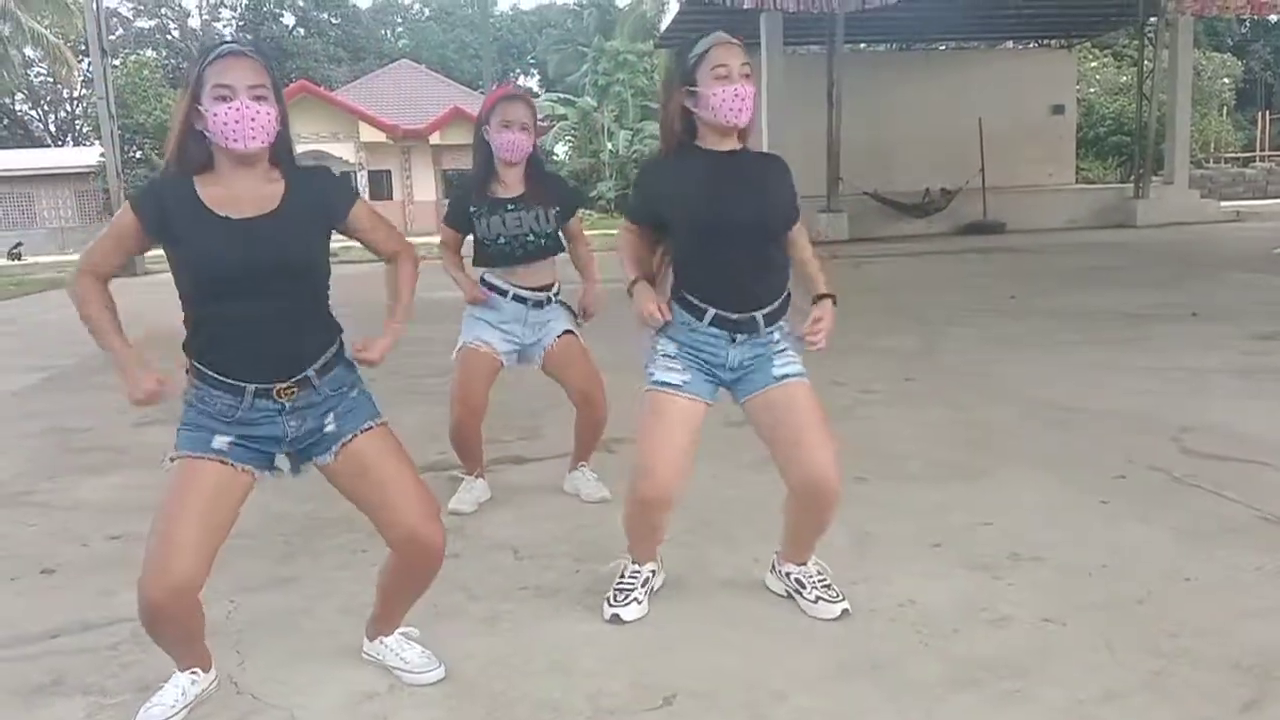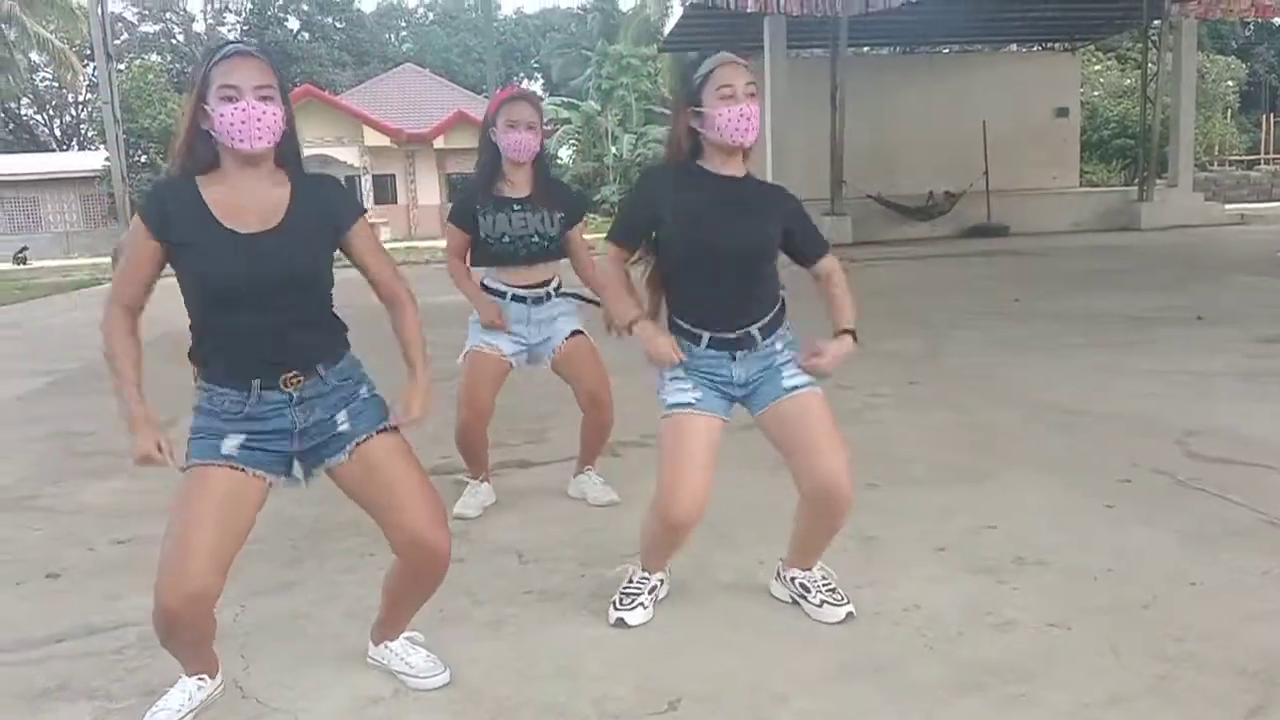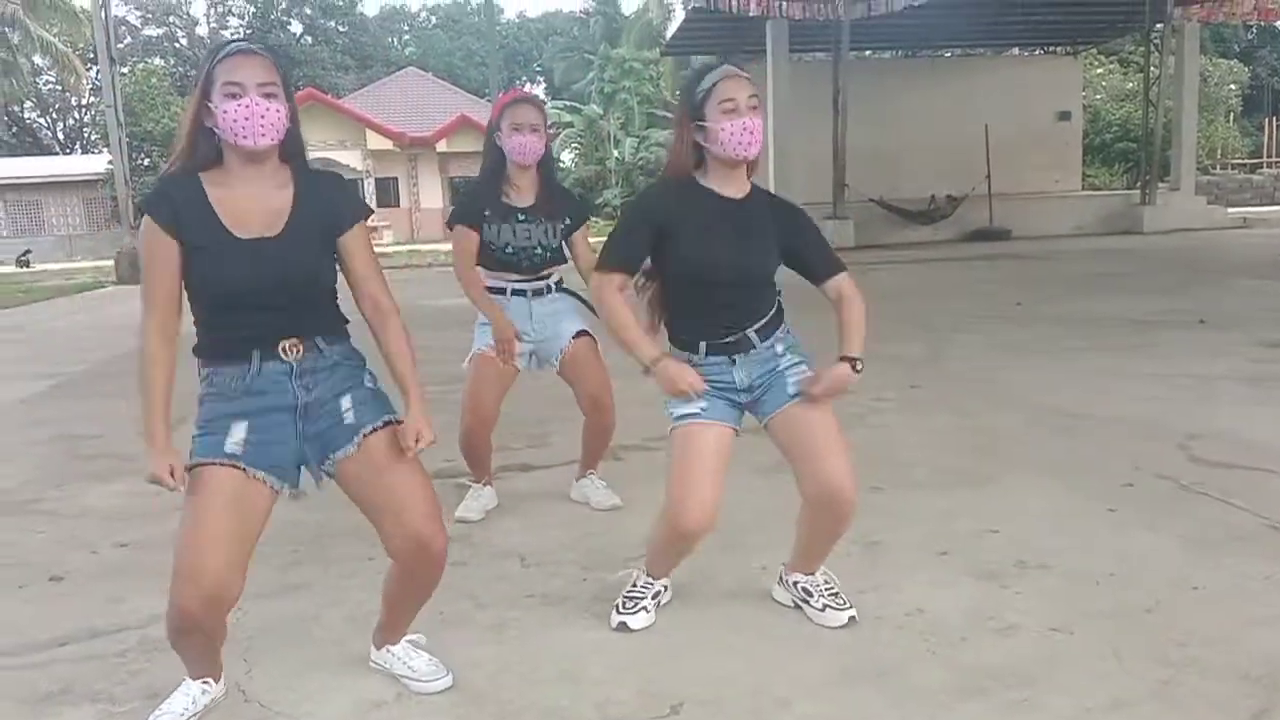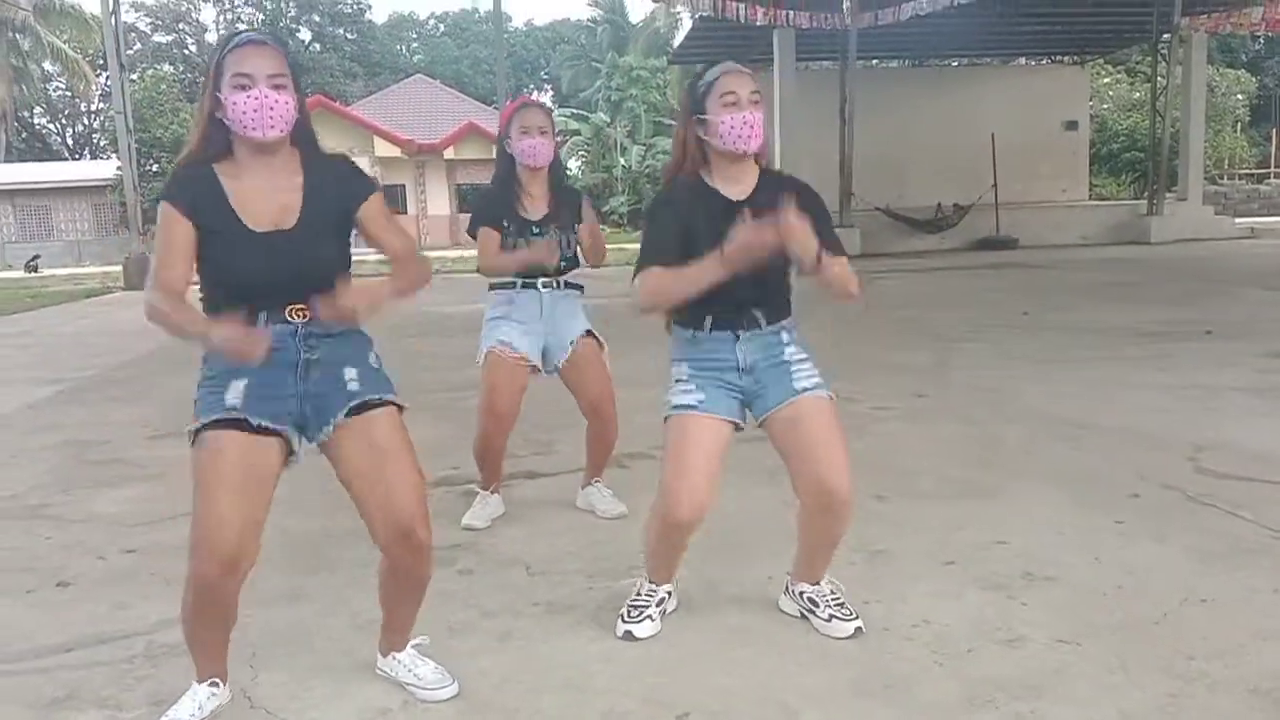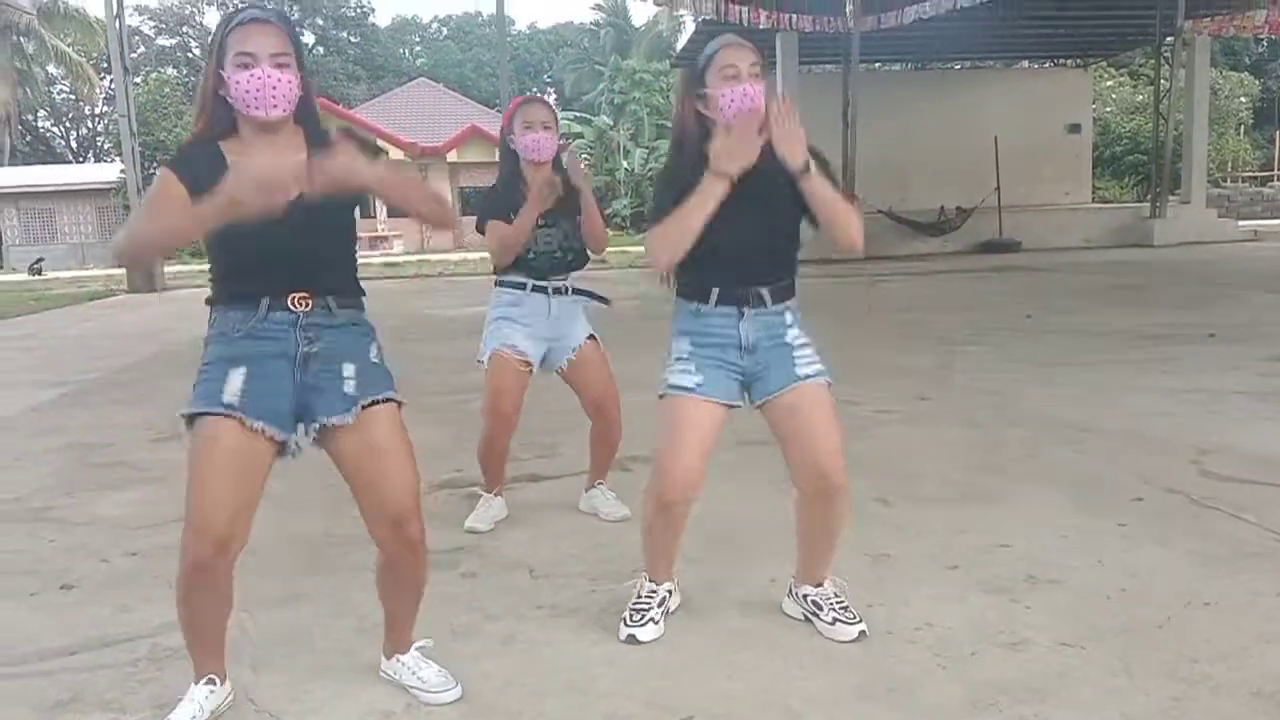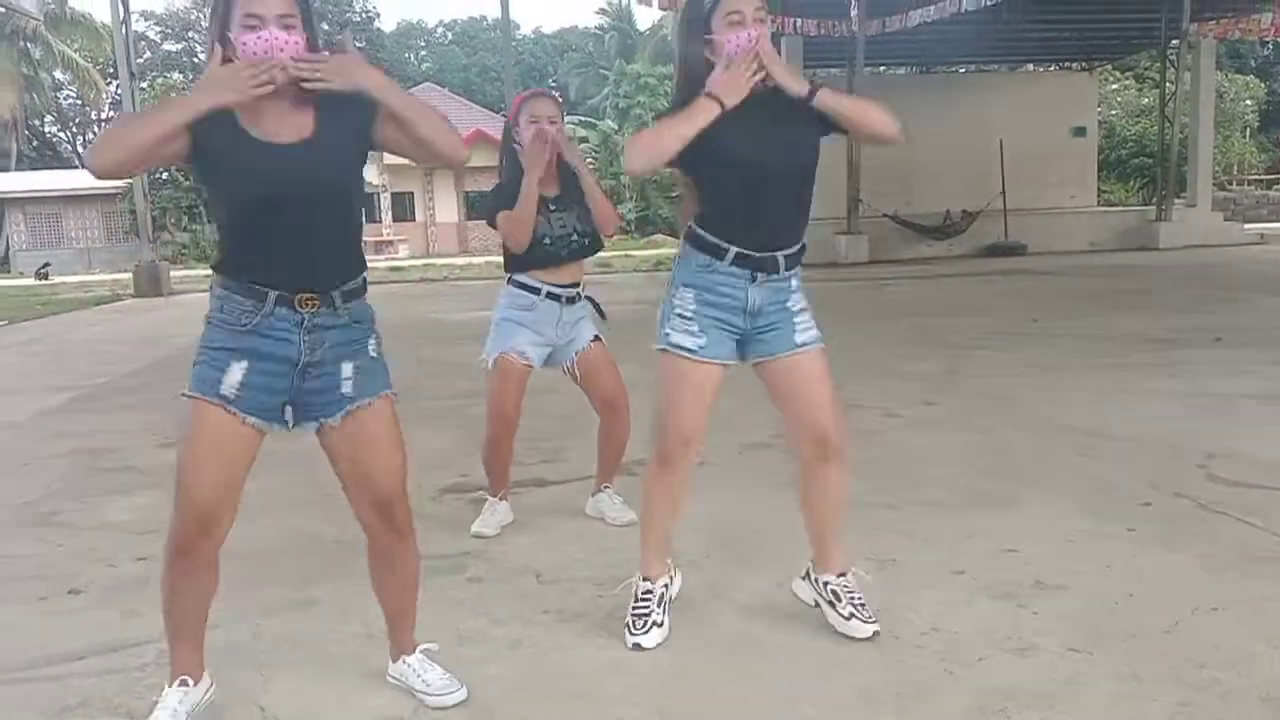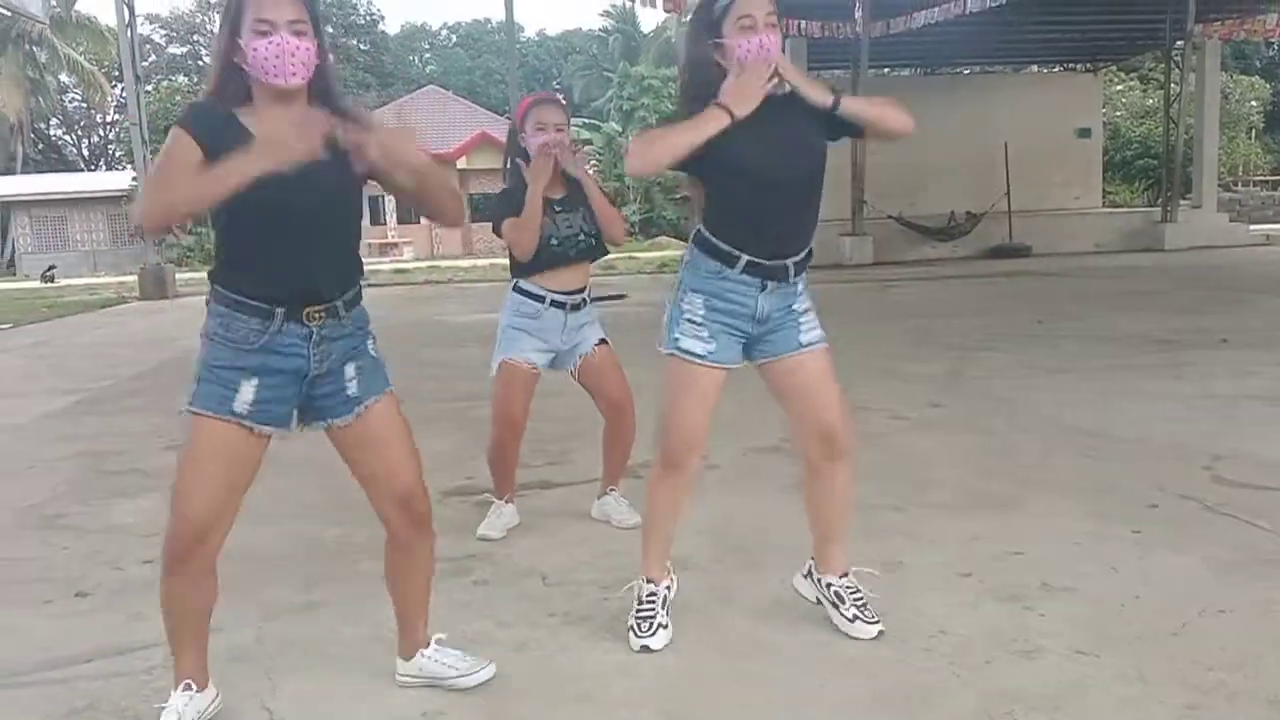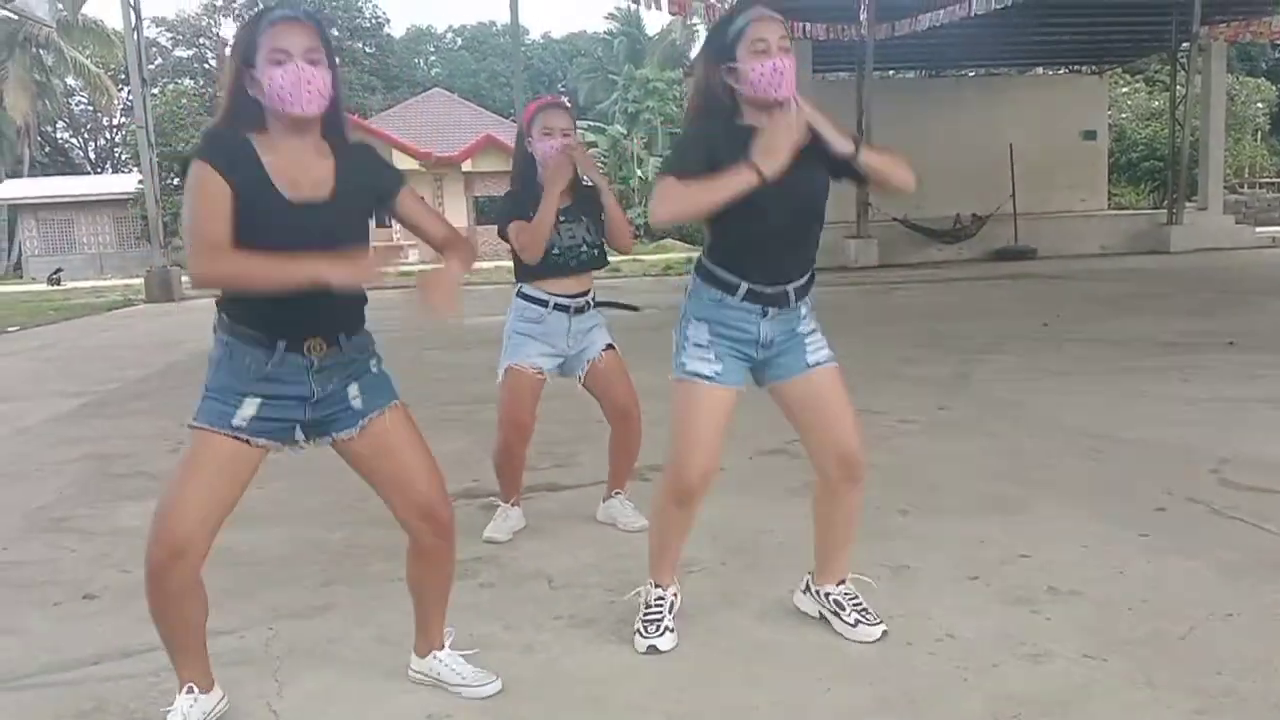
dt=0.1s
person 1, frame 1
left shoulder: (318, 188)
right shoulder: (166, 199)
left elbow: (401, 253)
right elbow: (87, 278)
left wrist: (391, 331)
right wrist: (128, 363)
left hip: (328, 394)
right hip: (223, 410)
left knee: (424, 539)
right knee: (163, 593)
left ankle: (383, 633)
person 1, frame 2
left shoulder: (324, 196)
right shoulder: (169, 204)
left elbow: (393, 287)
right elbow: (121, 313)
left wrist: (418, 374)
right wrist: (137, 415)
left hip: (334, 391)
right hip: (233, 410)
left knee: (430, 544)
right knee: (181, 598)
left ankle: (389, 638)
person 1, frame 3
left shoulder: (328, 194)
right shoulder: (176, 201)
left elbow: (380, 304)
right elbow: (158, 326)
left wrist: (415, 402)
right wrist: (157, 438)
left hip: (336, 379)
right hip: (239, 396)
left knee: (425, 544)
right knee: (197, 599)
left ankle: (390, 641)
person 1, frame 4
left shoulder: (337, 177)
right shoulder: (194, 186)
left elbow: (413, 265)
right elbow: (162, 298)
left wrist: (375, 289)
right wrist: (212, 331)
left hip: (339, 351)
right hip: (245, 365)
left knee: (408, 532)
right knee: (218, 560)
left ankle: (397, 649)
person 1, frame 5
left shoulder: (338, 155)
right shoulder: (197, 162)
left elbow: (439, 212)
right elbow: (136, 245)
left wrist: (371, 174)
right wrist: (224, 203)
left hip: (341, 338)
right hip: (246, 346)
left knee: (401, 525)
right knee: (209, 543)
left ankle: (401, 652)
person 1, frame 6
left shoulder: (347, 111)
right shoulder: (208, 120)
left elbow: (452, 148)
right elbow: (105, 159)
left wrist: (377, 86)
right wrist: (211, 96)
left hip: (340, 329)
right hip: (242, 332)
left knee: (389, 510)
right knee: (198, 523)
left ankle: (405, 655)
person 1, frame 7
left shoulder: (348, 127)
right shoulder: (211, 124)
left elbow: (447, 209)
right elbow: (153, 216)
left wrist: (405, 159)
right wrist: (259, 158)
left hip: (342, 338)
right hip: (249, 342)
left knee: (409, 505)
right knee: (190, 535)
left ankle: (417, 652)
person 1, frame 8
left shoulder: (363, 164)
right shoulder: (223, 154)
left elbow: (453, 244)
right elbow: (204, 263)
left wrist: (449, 275)
right wrist: (326, 266)
left hip: (346, 367)
right hip: (254, 376)
left knee: (431, 513)
right knee: (172, 549)
left ankle: (431, 652)
person 2, frame 1
left shoulder: (772, 171)
right shoulder: (666, 172)
left elbow: (793, 237)
right elbow: (634, 233)
left wrist: (823, 297)
right wrist: (638, 285)
left hip: (767, 343)
right hip: (689, 341)
left knee: (820, 481)
right knee: (653, 487)
left ankle: (793, 565)
right ankle: (642, 565)
person 2, frame 2
left shoulder: (775, 200)
right shoulder: (662, 186)
left elbow: (830, 271)
right elbow: (613, 262)
left wrist: (844, 335)
right wrist: (638, 326)
left hip: (772, 355)
right hip: (696, 364)
left knee: (833, 486)
right knee: (681, 507)
left ankle: (799, 571)
right ankle: (649, 572)
person 2, frame 3
left shoulder: (779, 214)
right shoulder: (662, 203)
left elbow: (844, 290)
right elbow: (606, 285)
left wrist: (849, 360)
right wrist: (655, 362)
left hip: (774, 359)
right hip: (700, 373)
left knee: (837, 492)
right knee: (690, 517)
left ankle: (801, 576)
right ankle: (652, 578)
person 2, frame 4
left shoulder: (790, 200)
right shoulder: (679, 200)
left elbow: (848, 286)
right elbow: (647, 294)
left wrist: (809, 253)
right wrist: (724, 261)
left hip: (776, 348)
right hip: (703, 356)
left knee: (832, 489)
right knee: (683, 508)
left ankle: (807, 584)
right ankle: (655, 587)
person 2, frame 5
left shoulder: (794, 162)
right shoulder: (687, 168)
left elbow: (851, 239)
right elbow: (659, 253)
left wrist: (800, 164)
right wrist: (720, 173)
left hip: (778, 329)
right hip: (703, 334)
left knee: (827, 474)
right knee: (674, 484)
left ankle: (811, 587)
right ankle: (657, 584)
person 2, frame 6
left shoulder: (795, 105)
right shoulder: (699, 108)
left elbow: (888, 127)
right elbow: (638, 159)
left wrist: (802, 87)
right wrist: (714, 100)
left hip: (781, 291)
right hip: (706, 288)
left knee: (823, 440)
right knee: (675, 446)
left ankle: (828, 575)
right ankle: (654, 579)
person 2, frame 7
left shoulder: (807, 109)
right shoulder: (706, 106)
left elbow: (902, 124)
right elbow: (638, 161)
left wrist: (820, 95)
right wrist: (725, 110)
left hip: (788, 295)
right hip: (715, 292)
left knee: (829, 438)
right knee: (679, 452)
left ankle: (829, 574)
right ankle: (654, 583)
person 2, frame 8
left shoulder: (813, 143)
right shoulder: (710, 134)
left elbow: (903, 180)
right elbow: (663, 209)
left wrist: (840, 143)
right wrist: (756, 168)
left hip: (788, 316)
right hip: (719, 321)
left knee: (844, 458)
right knee: (690, 474)
left ankle: (826, 586)
right ankle: (659, 590)
person 3, frame 1
left shoulder: (553, 189)
right shoulder: (470, 195)
left elbow: (578, 240)
right elbow: (448, 250)
left wrist: (591, 285)
right wrist: (464, 280)
left hip: (547, 310)
right hip: (493, 310)
left knee: (592, 397)
right knee: (464, 410)
left ankle: (579, 470)
right ankle: (474, 478)
person 3, frame 2
left shoulder: (558, 194)
right shoulder: (474, 195)
left elbow: (580, 253)
right elbow: (455, 259)
right wrist: (482, 304)
left hip: (554, 308)
right hip: (499, 312)
left knee: (598, 397)
right knee: (470, 412)
left ankle: (584, 474)
right ankle: (480, 482)
person 3, frame 3
left shoulder: (562, 199)
right shoulder: (478, 198)
left elbow: (584, 258)
right elbow: (464, 265)
right wrist: (496, 318)
left hip: (557, 306)
right hip: (503, 312)
left knee: (600, 401)
right knee: (475, 418)
left ankle: (587, 478)
right ankle: (482, 486)
person 3, frame 4
left shoulder: (571, 198)
right shoulder: (494, 199)
left elbow: (595, 258)
right elbow: (487, 263)
left wrist: (591, 236)
right wrist: (529, 256)
left hip: (564, 304)
right hip: (512, 310)
left knee: (602, 407)
right knee: (496, 416)
left ankle: (592, 486)
right ankle: (489, 493)
person 3, frame 5
left shoulder: (573, 191)
right shoulder: (499, 196)
left elbow: (599, 244)
right elbow: (501, 253)
left wrist: (584, 190)
right wrist: (535, 202)
left hip: (566, 307)
right hip: (516, 310)
left knee: (606, 406)
right knee: (499, 416)
left ankle: (595, 489)
right ankle: (493, 496)
person 3, frame 6
left shoulder: (575, 181)
right shoulder: (507, 189)
left elbow: (610, 225)
right elbow: (516, 239)
left wrist: (579, 165)
right wrist: (532, 174)
left hip: (575, 310)
right hip: (524, 309)
left knee: (614, 401)
right knee: (501, 417)
left ankle: (602, 493)
right ankle: (498, 501)
person 3, frame 7
left shoulder: (581, 188)
right shoulder: (512, 196)
left elbow: (617, 234)
right elbow: (523, 248)
left wrist: (582, 175)
right wrist: (537, 185)
left hip: (580, 315)
right hip: (529, 315)
left knee: (620, 404)
right knee: (507, 422)
left ankle: (608, 496)
right ankle: (504, 503)
person 3, frame 8
left shoulder: (587, 195)
right shoulder: (517, 199)
left elbow: (625, 242)
right elbow: (529, 252)
left wrist: (602, 184)
right wrist: (551, 193)
left hip: (586, 317)
right hip: (534, 318)
left knee: (627, 409)
right knee: (514, 425)
left ankle: (614, 498)
right ankle: (510, 507)
